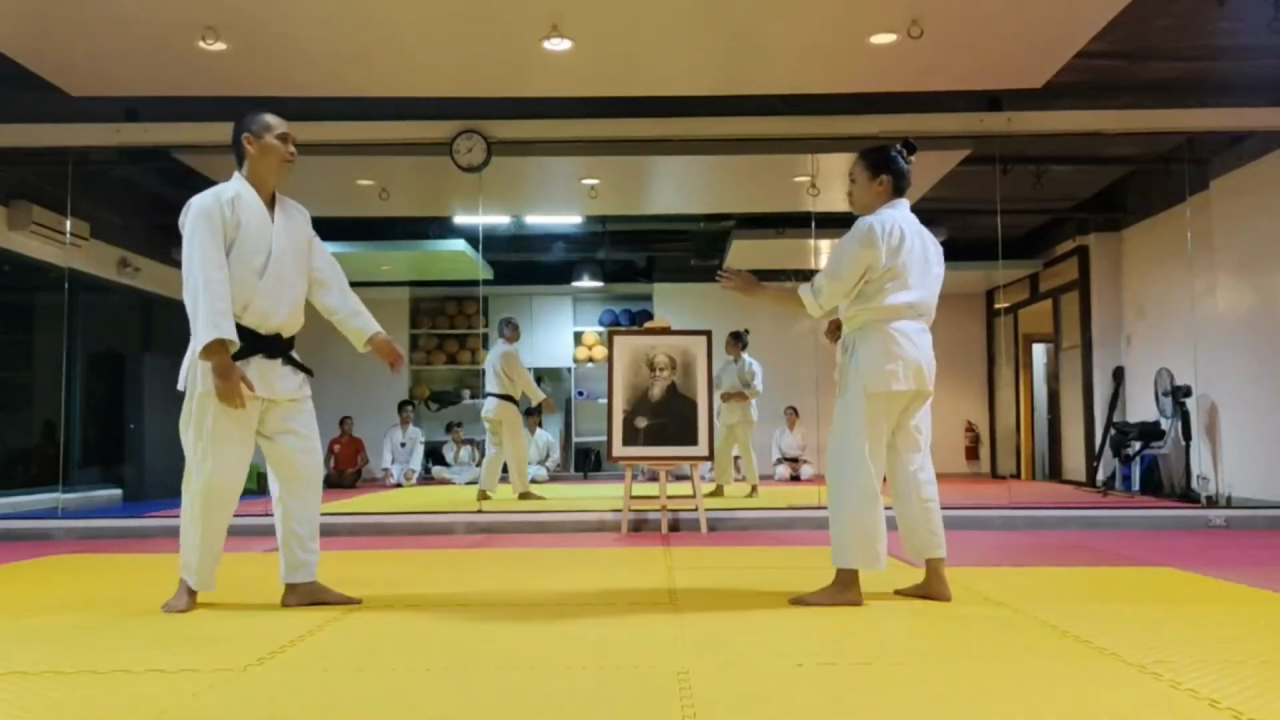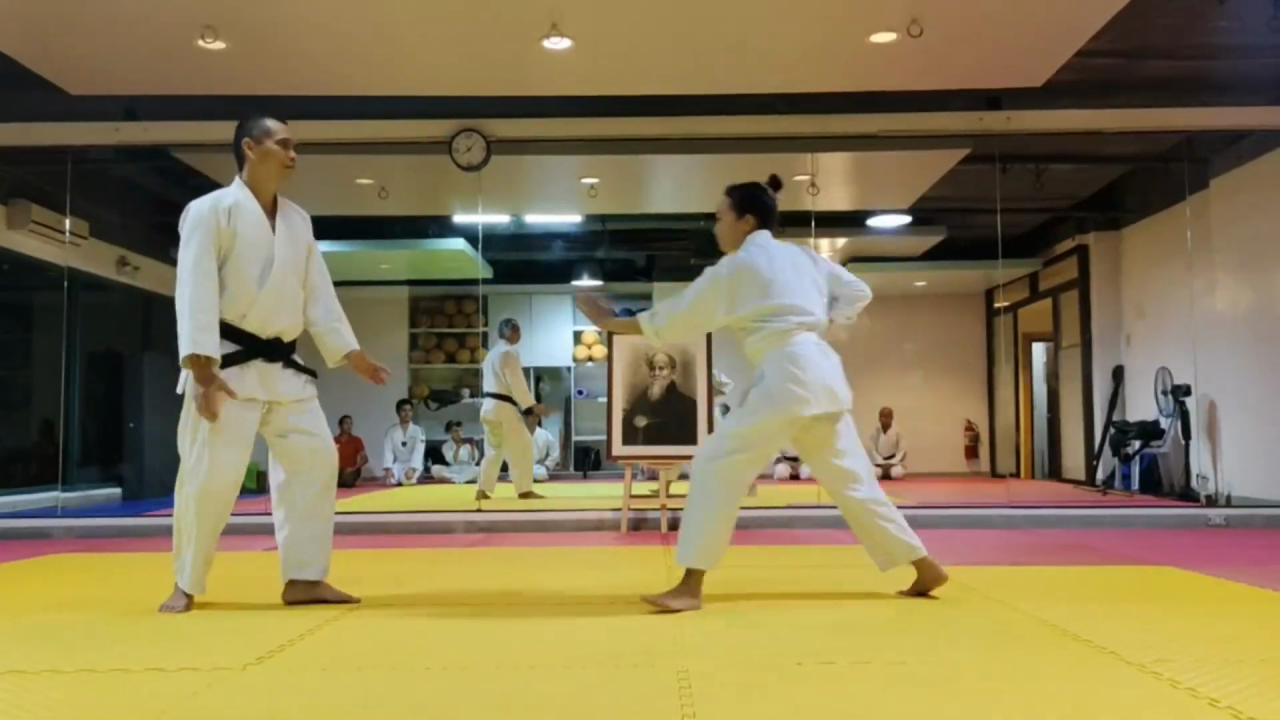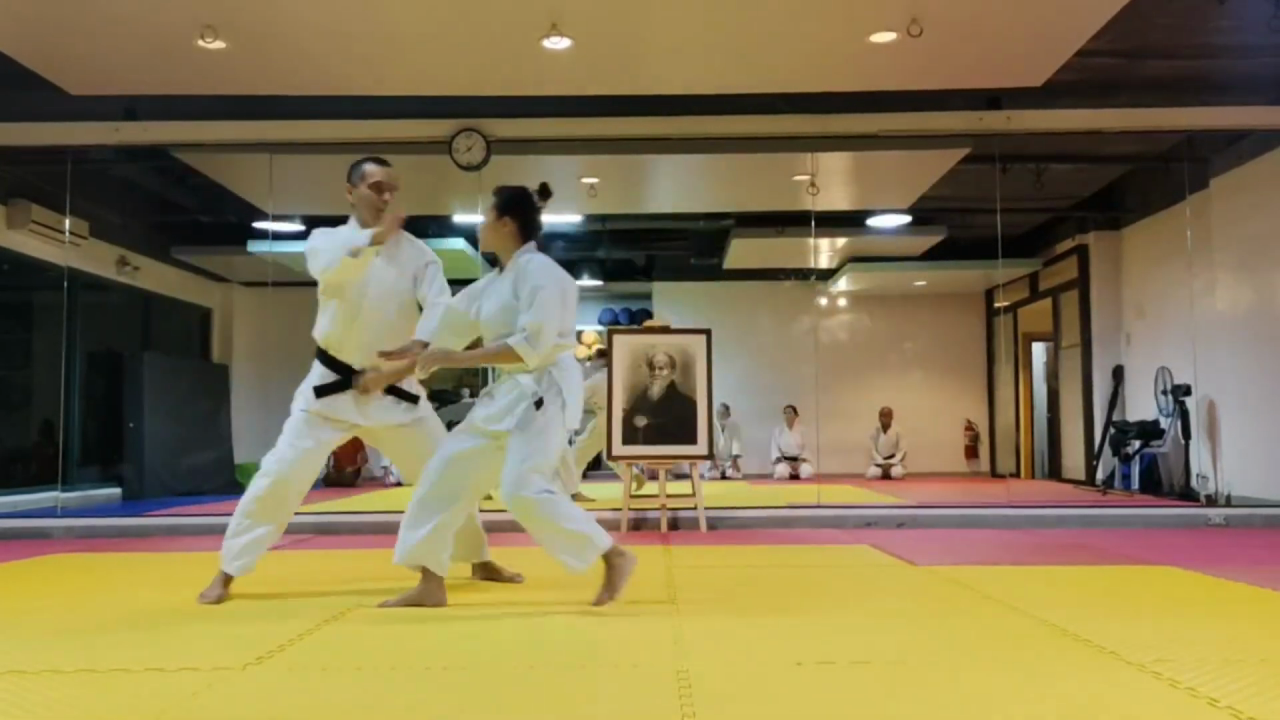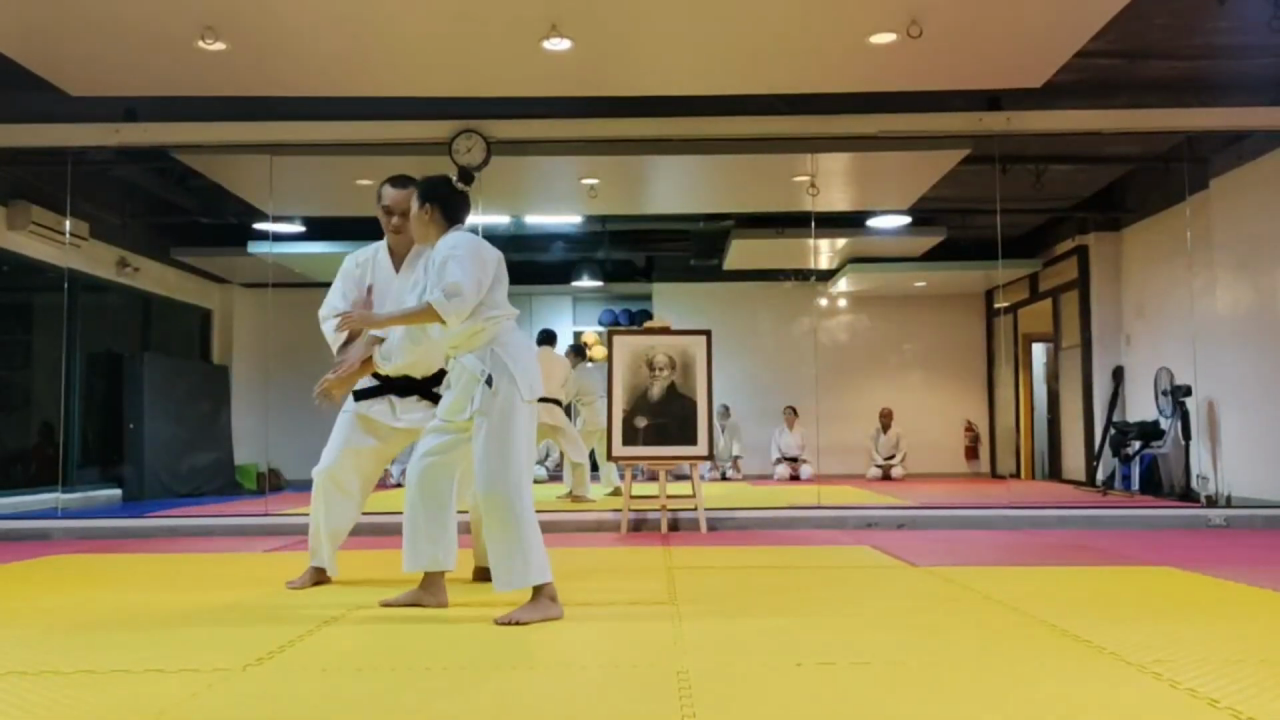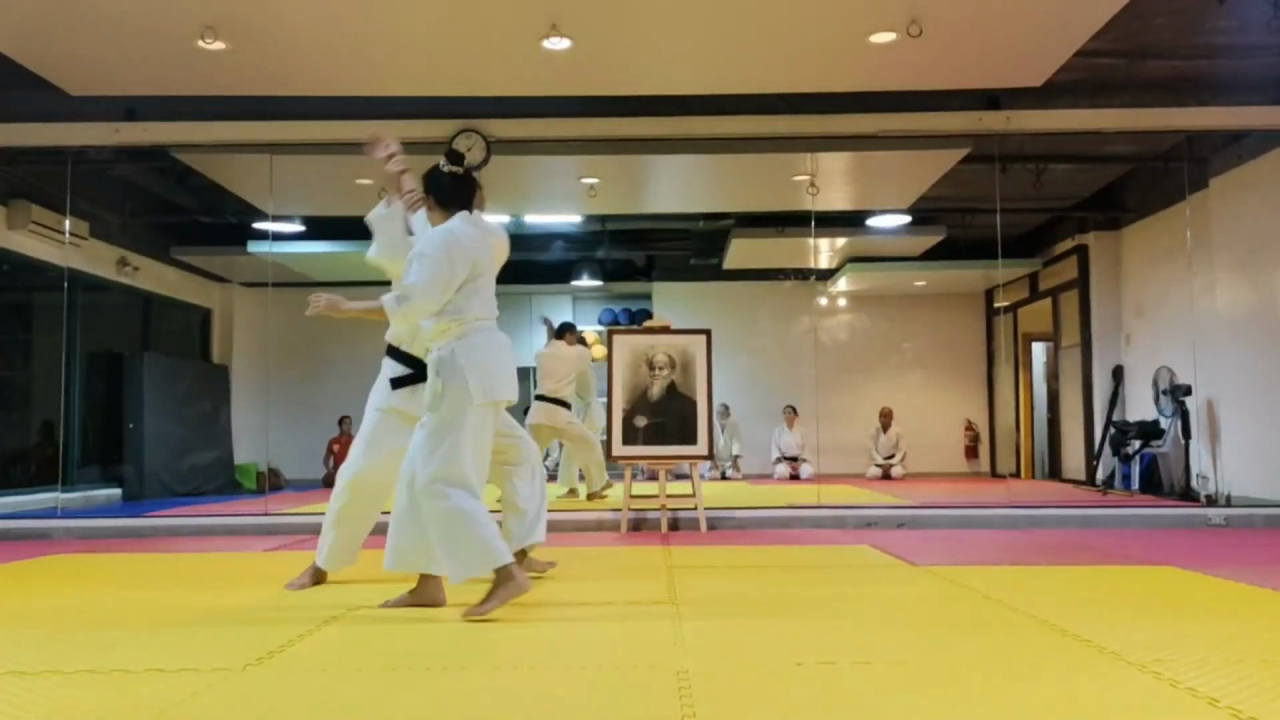
dt=0.5s
person 1, frame 1
left shoulder: (296, 216)
right shoulder: (211, 206)
left elbow: (328, 283)
right elbow: (205, 285)
left wrist: (374, 336)
right wrist: (221, 358)
left hip: (282, 364)
right hip: (229, 360)
left knee: (302, 467)
right knee: (215, 474)
left ankle: (300, 581)
right ankle: (191, 581)
person 1, frame 2
left shoulder: (298, 220)
right shoulder: (212, 210)
left elbow: (318, 295)
right elbow: (196, 291)
left wrist: (350, 351)
right wrist: (200, 367)
left hip: (285, 365)
right hip: (231, 361)
left knee: (315, 461)
right knee: (210, 473)
left ankle: (302, 578)
right ankle: (185, 585)
person 1, frame 3
left shoulder: (416, 252)
right shoulder: (327, 238)
left elbow: (439, 305)
right elbow: (328, 265)
left wrist: (426, 341)
right wrist: (378, 235)
left hip: (393, 389)
right hip: (331, 386)
right knee: (282, 473)
left ankle: (479, 559)
right ankle: (228, 570)
person 1, frame 4
right shoulder: (359, 264)
right elbow: (331, 317)
right wrist: (354, 334)
left hip: (436, 392)
right hip: (378, 392)
right knee: (334, 472)
right ankle: (321, 563)
person 1, frame 5
right shoulder: (410, 238)
right elbow: (394, 258)
right hip: (407, 382)
left knee: (519, 451)
right knee: (364, 471)
left ankle: (521, 549)
right ankle: (324, 563)
person 2, frame 1
left shoulder: (872, 228)
right shoulder: (925, 237)
left elbow: (821, 294)
left wrist: (758, 289)
right wrist: (856, 318)
left hip: (878, 352)
right hip: (915, 351)
left knee: (854, 466)
right knee: (911, 464)
left ankle: (847, 582)
right ankle: (935, 577)
person 2, frame 2
left shoulder: (732, 269)
right shoulder: (800, 256)
left elbow: (671, 322)
right elbow: (857, 293)
left wrist: (612, 323)
left hip: (785, 377)
right hip: (821, 373)
left knee: (716, 470)
right knee: (851, 481)
left ankle: (692, 586)
right ankle: (924, 566)
person 2, frame 3
left shoulder: (540, 273)
right shoulder: (491, 283)
left elbow: (532, 346)
right elbow: (450, 329)
left wrist: (459, 360)
right wrist: (394, 372)
left hip: (545, 393)
right hip: (508, 396)
left knee: (524, 490)
right knee: (445, 473)
left ankle: (612, 557)
right ankle: (430, 585)
person 2, frame 4
left shoulder: (461, 247)
right shoulder: (441, 260)
left elbow: (453, 306)
right elbow: (412, 334)
left wrist: (383, 319)
right wrist: (353, 370)
left hip: (499, 369)
right hip: (470, 376)
left knee: (500, 482)
right knee: (428, 469)
left ankle: (545, 597)
right ankle: (432, 585)
person 2, frame 5
left shoulder: (443, 240)
right shoulder: (478, 233)
left elbow: (413, 301)
right elbow: (425, 234)
left hip: (465, 367)
right hip: (468, 368)
left knee: (440, 481)
right knee: (420, 474)
left ankle: (506, 573)
right ankle: (429, 583)
